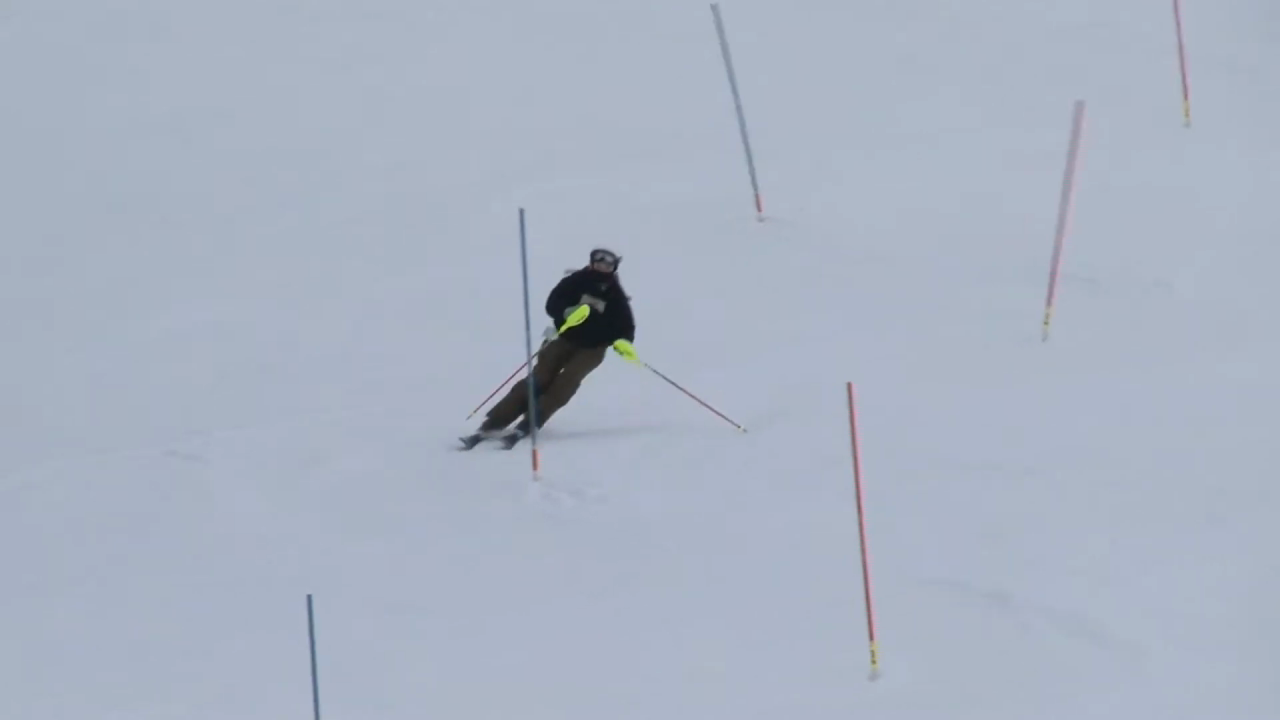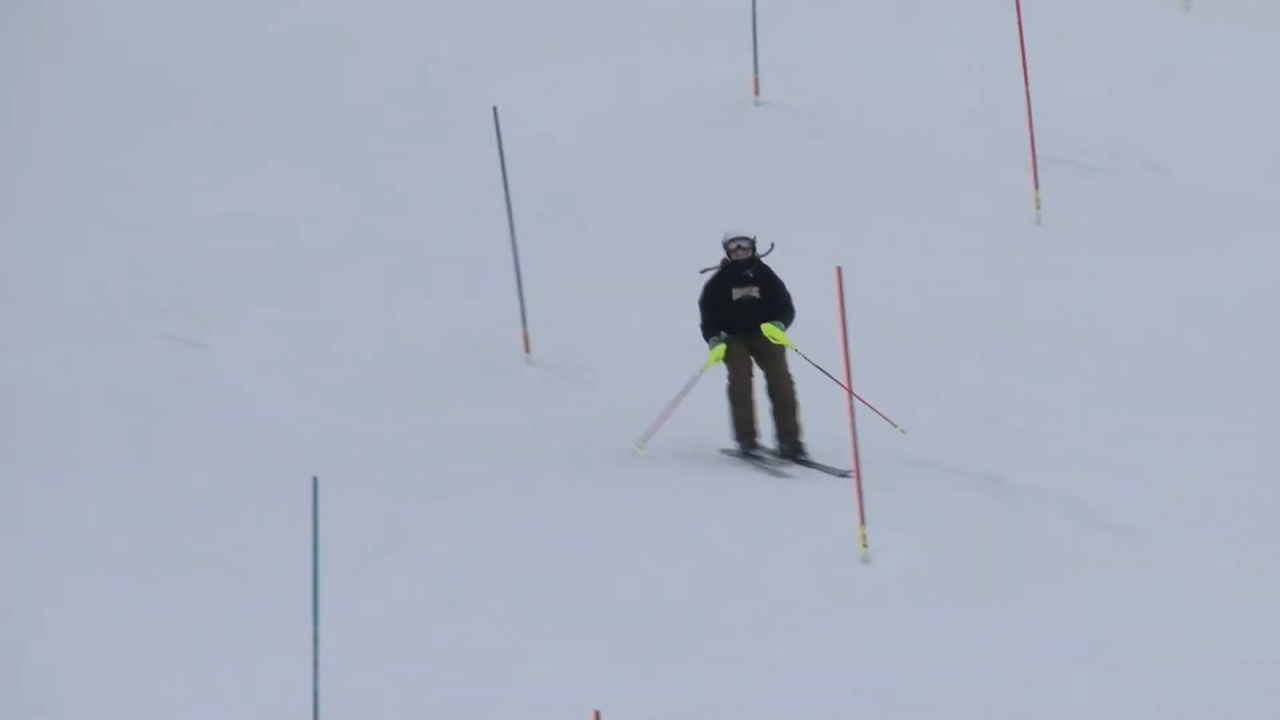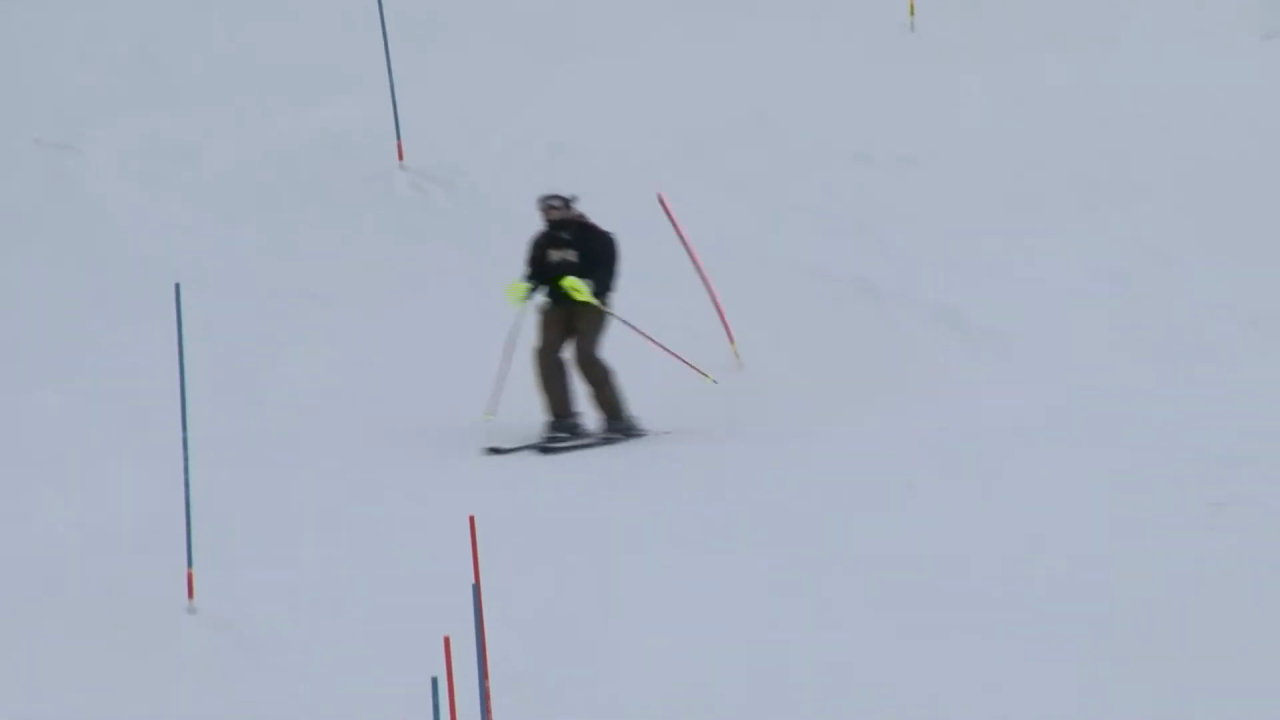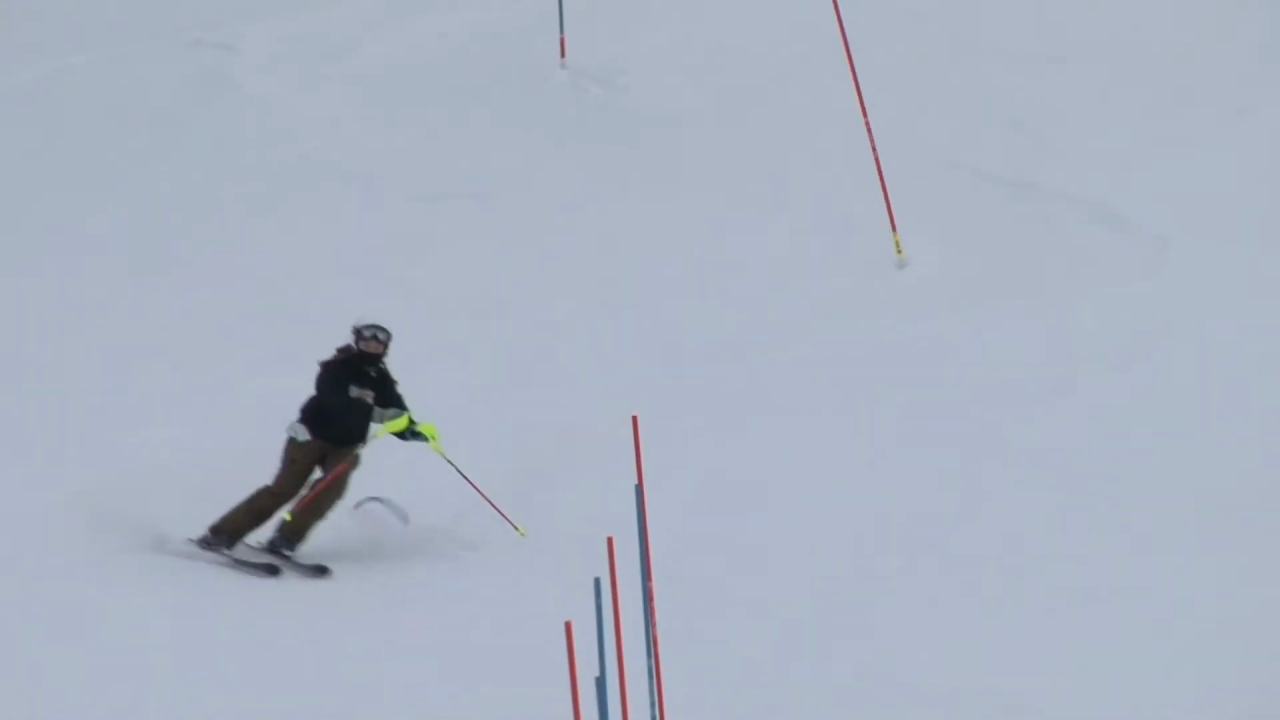
dt=1s
person 1, frame 1
left shoulder: (616, 296)
right shoulder: (574, 282)
left elbow: (624, 326)
right elbow: (552, 304)
left wrist: (624, 342)
right wrist: (568, 312)
left hip: (590, 348)
right hip: (564, 338)
left knee: (569, 378)
right knee: (539, 379)
left ankle: (528, 425)
right ankle: (493, 423)
person 1, frame 2
left shoulder: (766, 276)
right shoulder: (718, 282)
left elbow: (785, 308)
right elbow: (709, 314)
left wrist: (779, 325)
right wrist: (715, 341)
left hip: (766, 335)
right hip: (733, 338)
left knee: (780, 379)
right knee: (740, 376)
left ankle: (790, 442)
right ankle: (747, 440)
person 1, frame 3
left shoulder: (592, 237)
right shoulder: (544, 241)
left elbow: (606, 267)
right elbow: (537, 274)
left wrist: (588, 284)
right wrist: (526, 286)
left hip: (590, 303)
right hip: (558, 305)
left knee: (585, 353)
right knee: (547, 350)
left ankle: (617, 419)
right ankle: (564, 420)
person 1, frame 4
left shoulder: (382, 382)
right shoulder: (338, 369)
left elbow: (398, 423)
right elbow: (338, 403)
left wrist: (416, 430)
right wrist: (375, 414)
left hip: (345, 446)
right hip: (311, 435)
left knee: (335, 483)
right knee: (284, 489)
left ankle: (284, 540)
right ankle: (221, 535)
